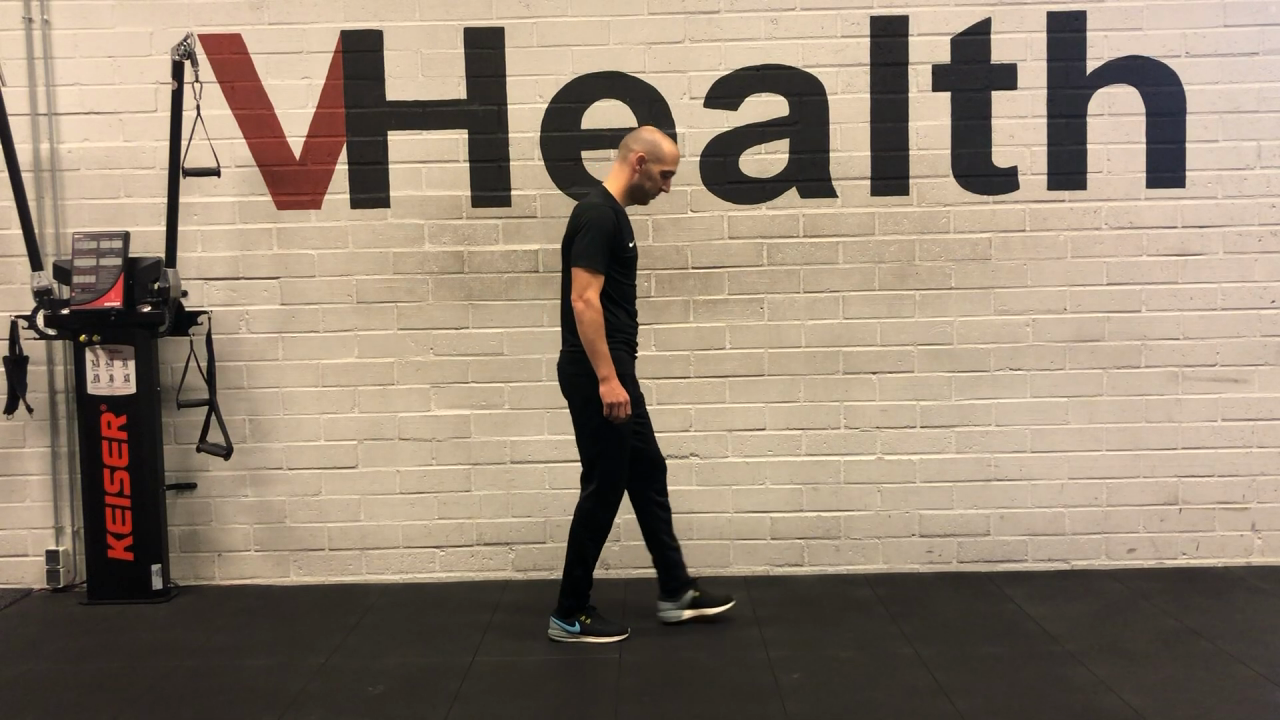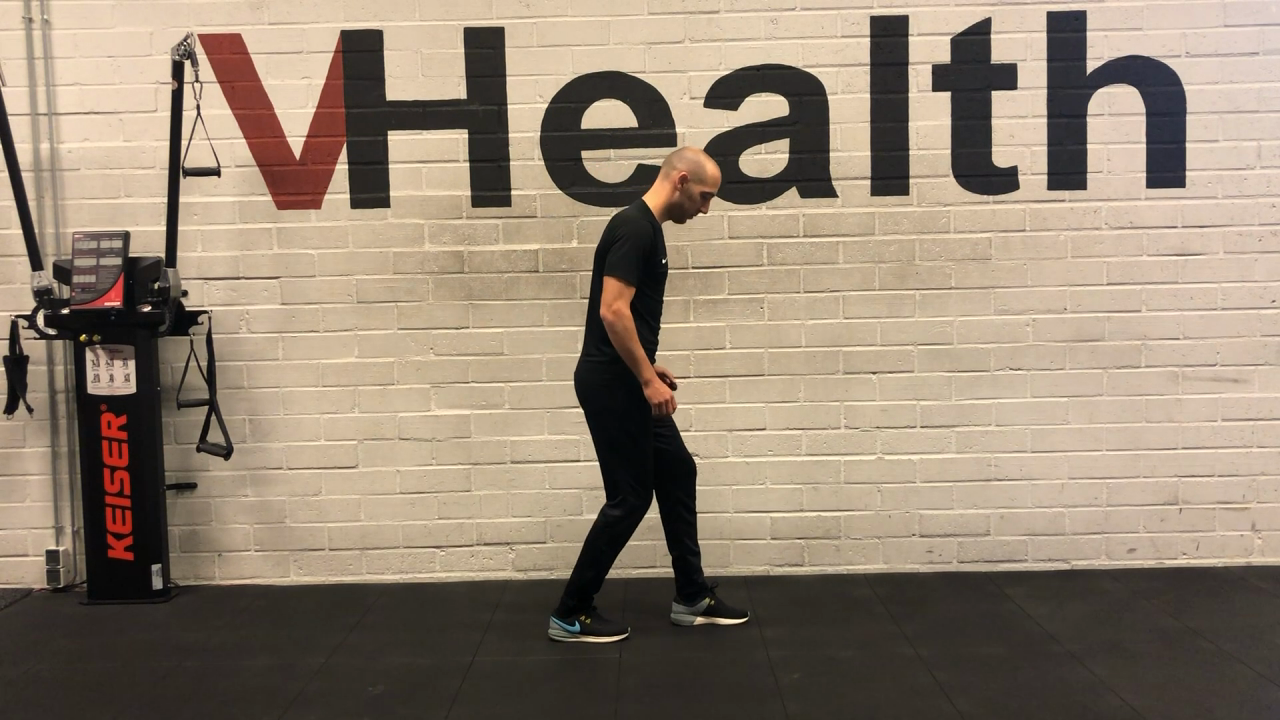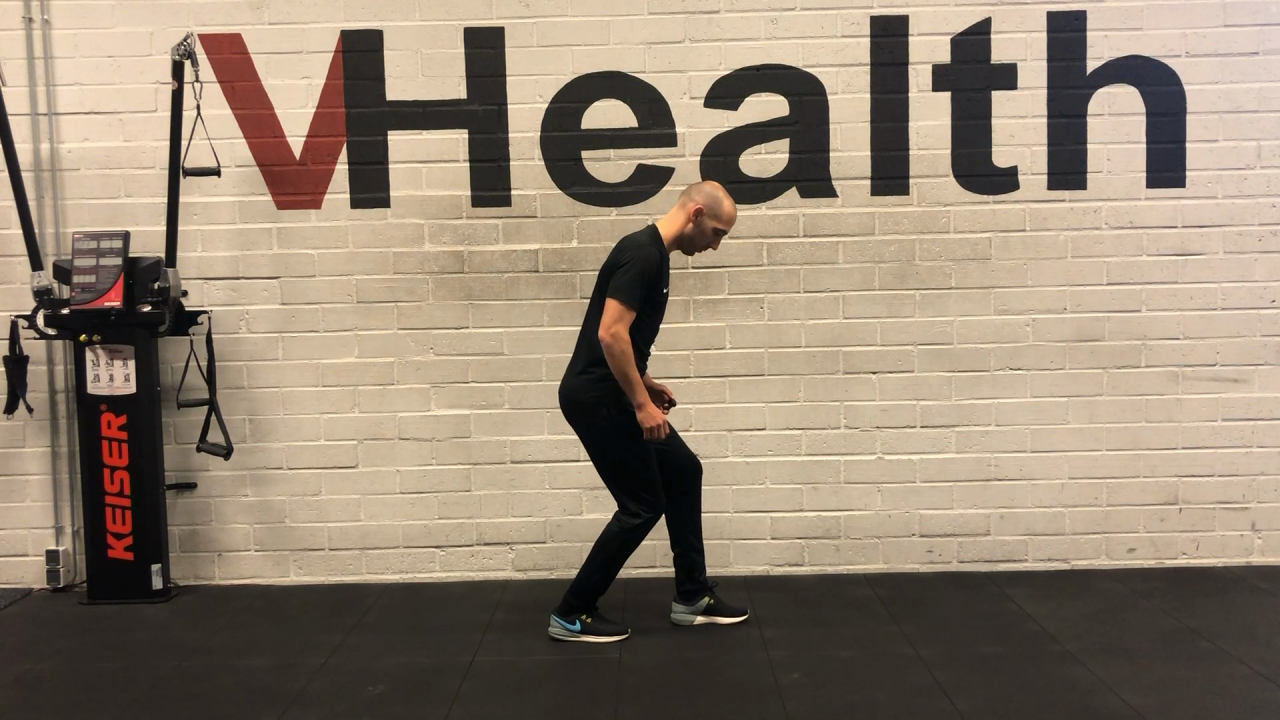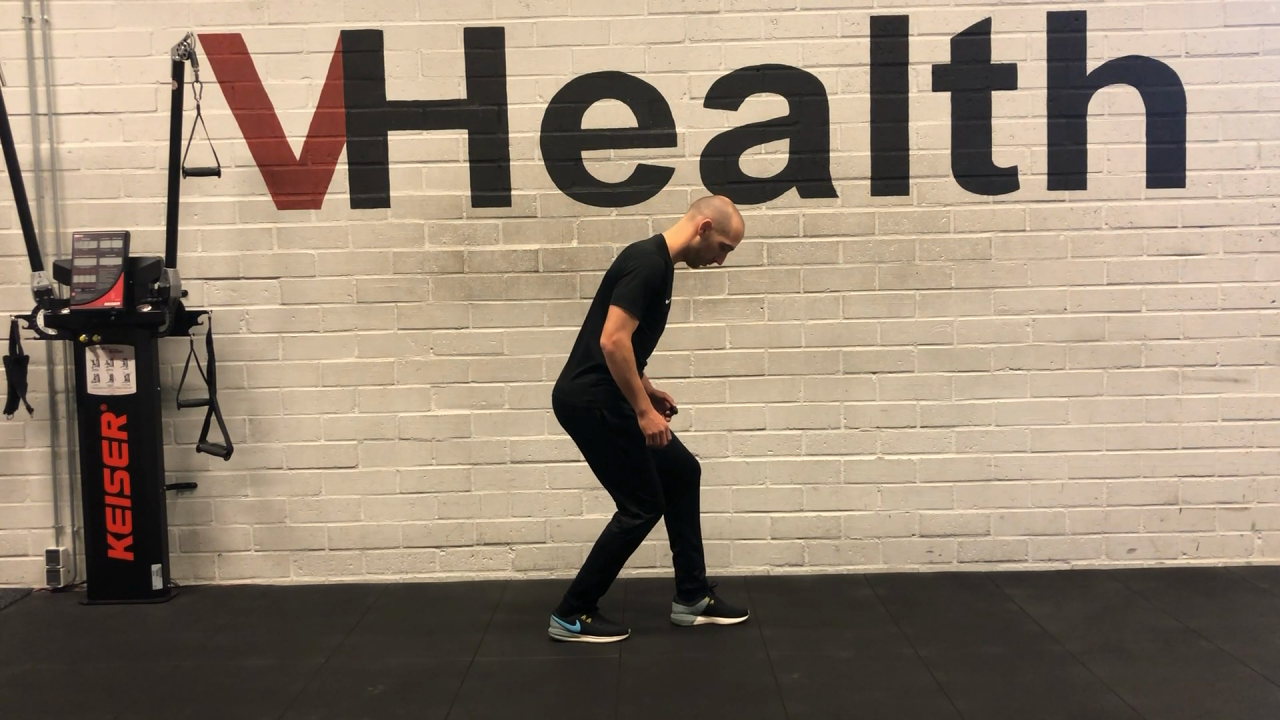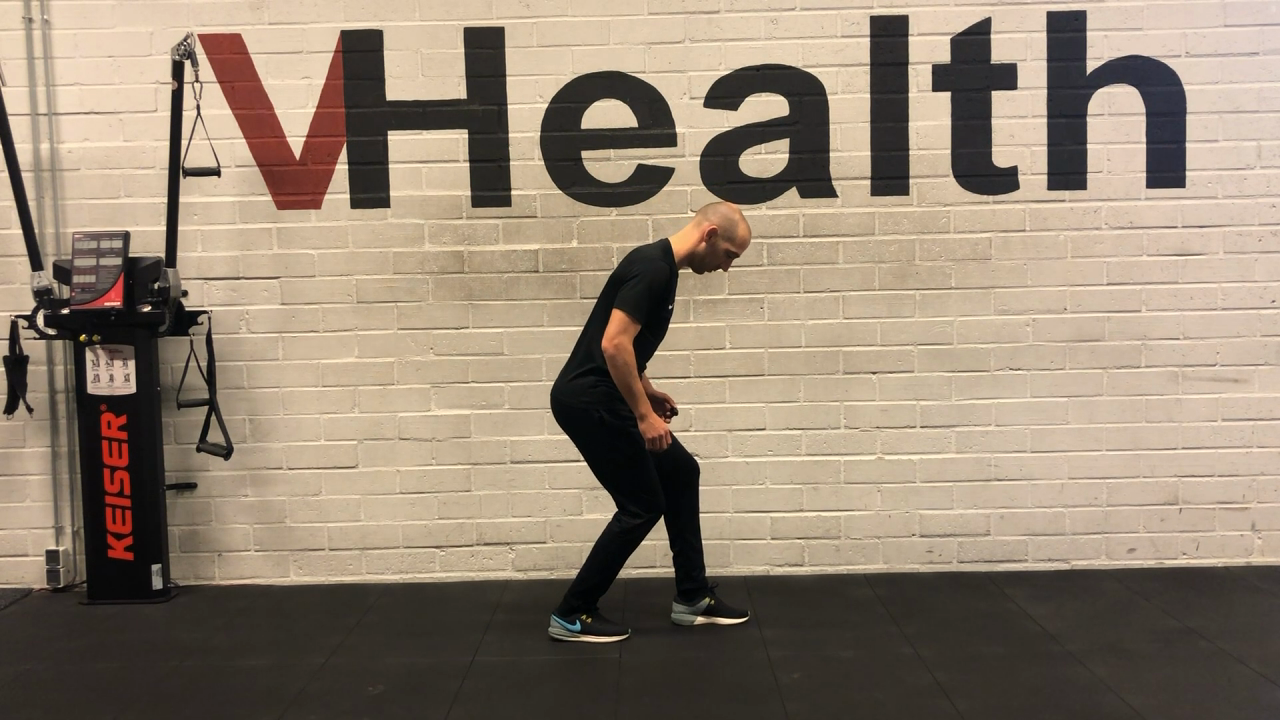
dt=1s
person 1, frame 1
left shoulder: (612, 214)
right shoulder: (596, 214)
right elbow: (584, 300)
right wrist: (607, 379)
left hip: (612, 371)
right hip: (594, 374)
left knee: (648, 476)
right knee: (603, 488)
left ankle: (676, 592)
right ankle: (569, 614)
person 1, frame 2
left shoulder: (645, 227)
right shoulder: (634, 228)
right elbow: (613, 311)
left wrist: (649, 370)
right wrist: (648, 380)
left hip: (625, 381)
right hip: (612, 384)
left knee: (678, 475)
right knee: (629, 496)
left ankle: (692, 597)
right ankle: (571, 613)
person 1, frame 3
left shoulder: (653, 253)
right shoulder: (642, 253)
right elbow: (611, 334)
left wrist: (644, 384)
right wrist: (641, 404)
left hip: (610, 393)
right hip: (596, 397)
left knee: (683, 472)
right knee: (643, 504)
left ankle: (692, 597)
right ankle: (572, 614)
person 1, frame 4
left shoulder: (656, 262)
right shoulder: (647, 263)
right elbow: (613, 341)
left wrist: (645, 391)
right wrist: (643, 411)
left hip: (605, 396)
right hip: (591, 400)
left knee: (681, 473)
right knee: (642, 506)
left ankle: (692, 597)
right ankle: (572, 614)
person 1, frame 5
left shoulder: (660, 266)
right shoulder: (652, 268)
right elbow: (614, 344)
left wrist: (646, 391)
right wrist: (643, 414)
left hip: (603, 397)
right hip: (589, 400)
left knee: (680, 473)
right knee: (642, 506)
left ankle: (693, 598)
right ankle: (572, 614)
